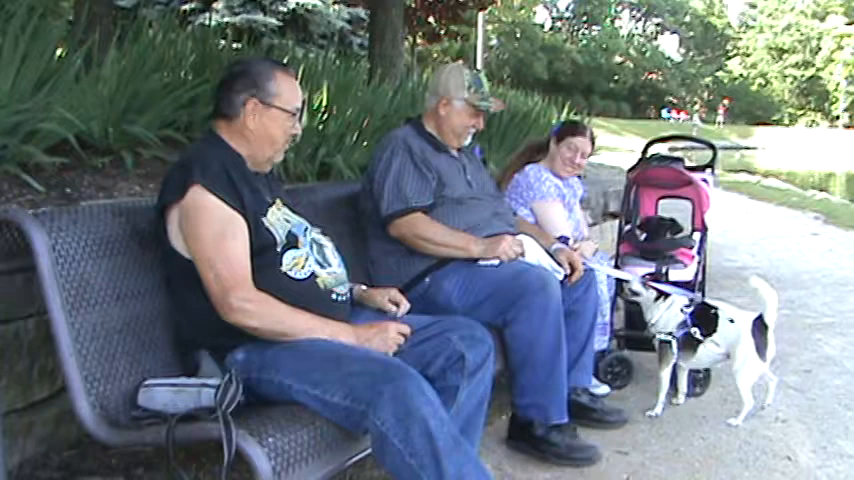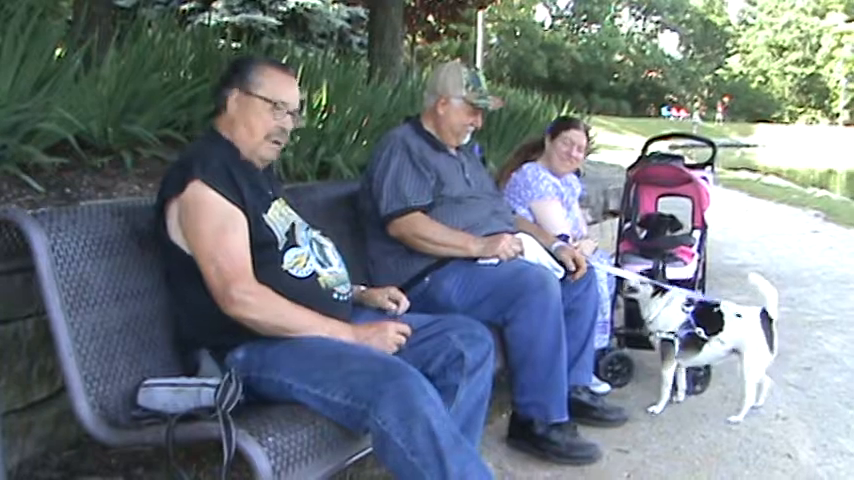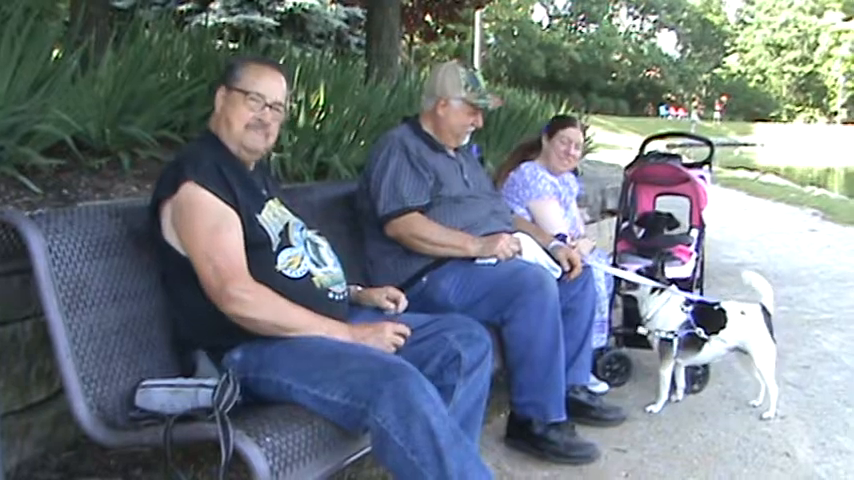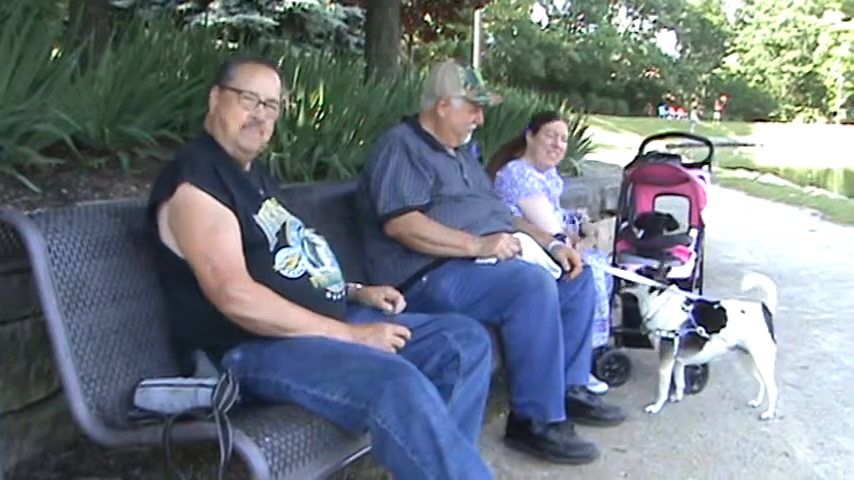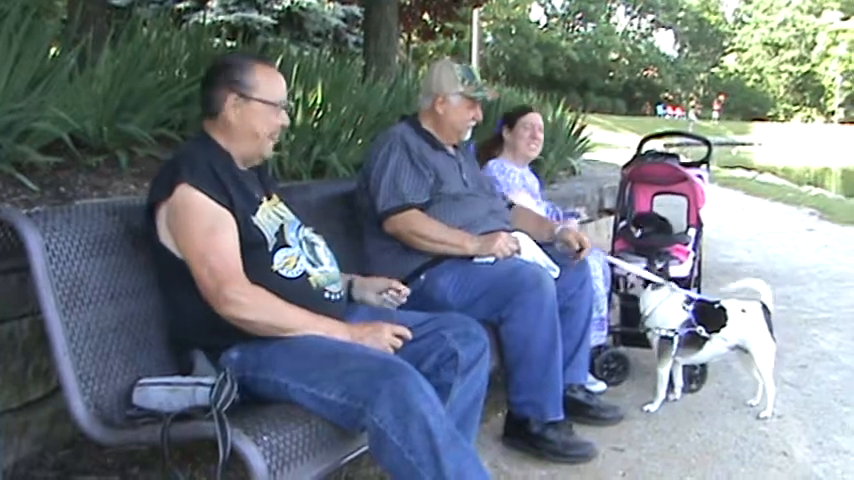
dt=0.3s
person 1, frame 1
left shoulder: (256, 171)
right shoulder: (204, 183)
right elbow: (240, 305)
left wrist: (359, 294)
right wrist: (353, 336)
left hip: (329, 321)
right hip: (260, 348)
left knee: (467, 343)
right knee: (399, 390)
person 1, frame 2
left shoulder: (256, 169)
right shoulder: (204, 179)
right elbow: (240, 298)
left wrist: (359, 294)
right wrist: (352, 334)
left hip: (327, 321)
right hip: (260, 346)
left knee: (468, 342)
right knee: (399, 388)
person 1, frame 3
left shoulder: (255, 172)
right shoulder: (197, 180)
right elbow: (236, 297)
left wrist: (356, 295)
right wrist: (350, 335)
left hip: (323, 320)
right hip: (258, 347)
left knee: (466, 341)
right knee: (399, 387)
person 1, frame 4
left shoulder: (252, 172)
right shoulder: (193, 181)
right elbow: (236, 297)
left wrist: (355, 293)
right wrist: (351, 334)
left hip: (324, 321)
right hip: (257, 347)
left knee: (465, 341)
right knee: (399, 386)
person 1, frame 5
left shoulder: (250, 171)
right shoulder: (192, 183)
right elbow: (234, 299)
left wrist: (356, 287)
right wrist: (349, 334)
left hip: (323, 319)
right hip: (256, 346)
left knee: (463, 339)
right knee: (397, 387)
person 2, frame 1
left shoulder: (464, 154)
right shoulder: (404, 148)
left elbow: (501, 213)
right elbow: (402, 223)
left wrist: (554, 246)
right wrist: (480, 245)
left hip: (491, 261)
right hip: (433, 276)
left knee: (579, 277)
right knee: (536, 287)
left ankle: (572, 389)
right ankle: (538, 422)
person 2, frame 2
left shoulder: (463, 153)
right shoulder: (402, 147)
left elbow: (501, 213)
right elbow: (402, 223)
left wrist: (553, 244)
right wrist: (478, 245)
left hip: (493, 260)
right hip: (433, 276)
left knee: (577, 275)
right knee: (536, 285)
left ankle: (572, 388)
right ankle: (539, 421)
person 2, frame 3
left shoulder: (461, 154)
right shoulder: (400, 148)
left elbow: (499, 212)
right elbow: (399, 224)
left wrist: (551, 243)
right wrist: (477, 245)
left hip: (489, 260)
right hip: (432, 275)
left knee: (576, 274)
right knee: (533, 285)
left ankle: (570, 388)
right ankle: (536, 421)
person 2, frame 4
left shoulder: (460, 153)
right shoulder: (400, 147)
left elbow: (499, 213)
right elbow: (399, 223)
left wrist: (551, 243)
right wrist: (477, 245)
left hip: (490, 260)
right hip: (432, 276)
left knee: (576, 274)
right knee: (534, 285)
left ankle: (569, 388)
right ankle: (536, 421)
person 2, frame 5
left shoulder: (460, 152)
right shoulder: (400, 145)
left elbow: (503, 208)
right elbow: (398, 221)
left wrist: (556, 231)
right wrist: (475, 244)
left hip: (485, 258)
right hip: (430, 273)
left knee: (574, 270)
right knee: (531, 284)
left ankle: (568, 386)
right ankle: (534, 420)
person 3, frame 1
left shoulder: (571, 183)
right shoulder: (537, 179)
left elbow: (581, 231)
right elbow: (561, 239)
left wrist: (587, 245)
right wrist: (579, 248)
left knee: (604, 264)
right knee: (591, 274)
person 3, frame 2
left shoulder: (569, 180)
right shoulder: (534, 178)
left elbow: (580, 229)
right elbow: (560, 238)
left wrist: (585, 243)
right wrist: (581, 246)
left knee: (603, 262)
right knee: (592, 272)
person 3, frame 3
left shoulder: (566, 179)
right shoulder: (532, 177)
left elbow: (578, 227)
right elbow: (557, 238)
left wrist: (584, 242)
right wrist: (576, 246)
left knee: (601, 260)
right knee: (589, 271)
person 3, frame 4
left shoulder: (550, 175)
right shoulder: (520, 175)
left elbow: (560, 225)
right elbow: (551, 233)
left wrist: (577, 230)
right wrist: (571, 238)
left knee: (599, 262)
right knee: (589, 268)
person 3, frame 5
left shoulder: (522, 172)
right shoulder: (502, 172)
left wrist: (567, 224)
right wrist: (568, 228)
left knee: (595, 258)
right knee: (586, 267)
